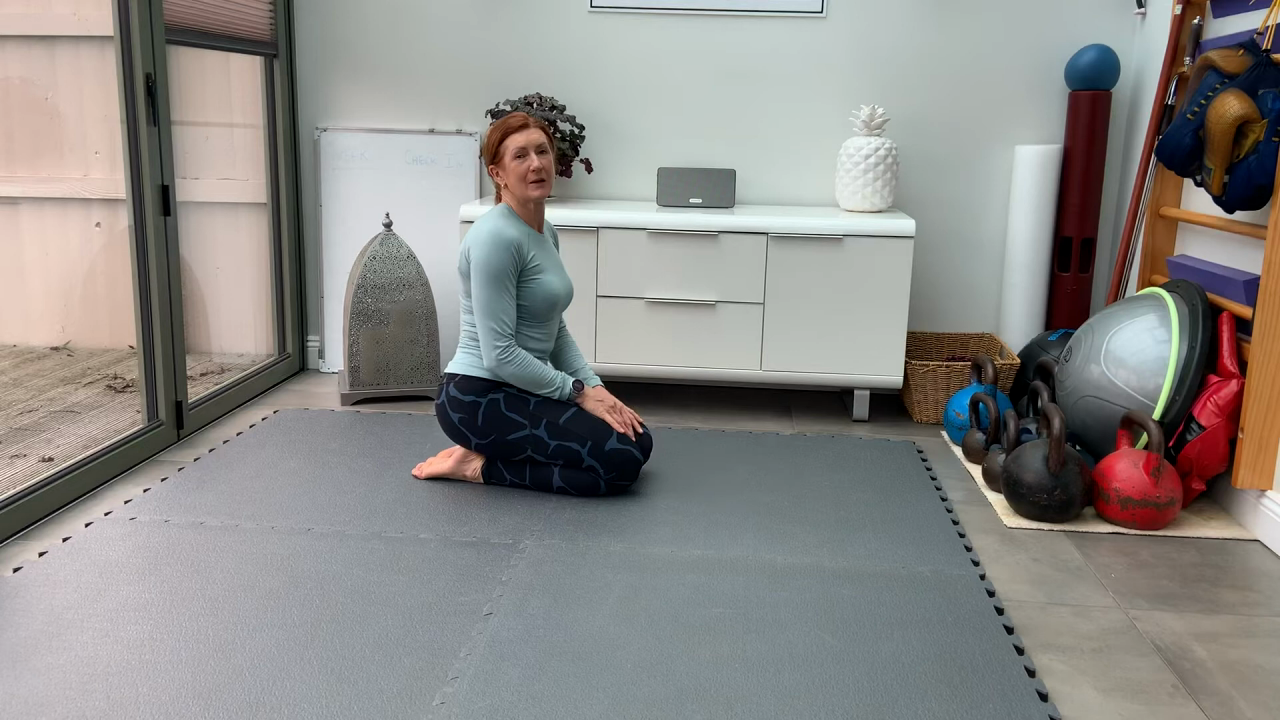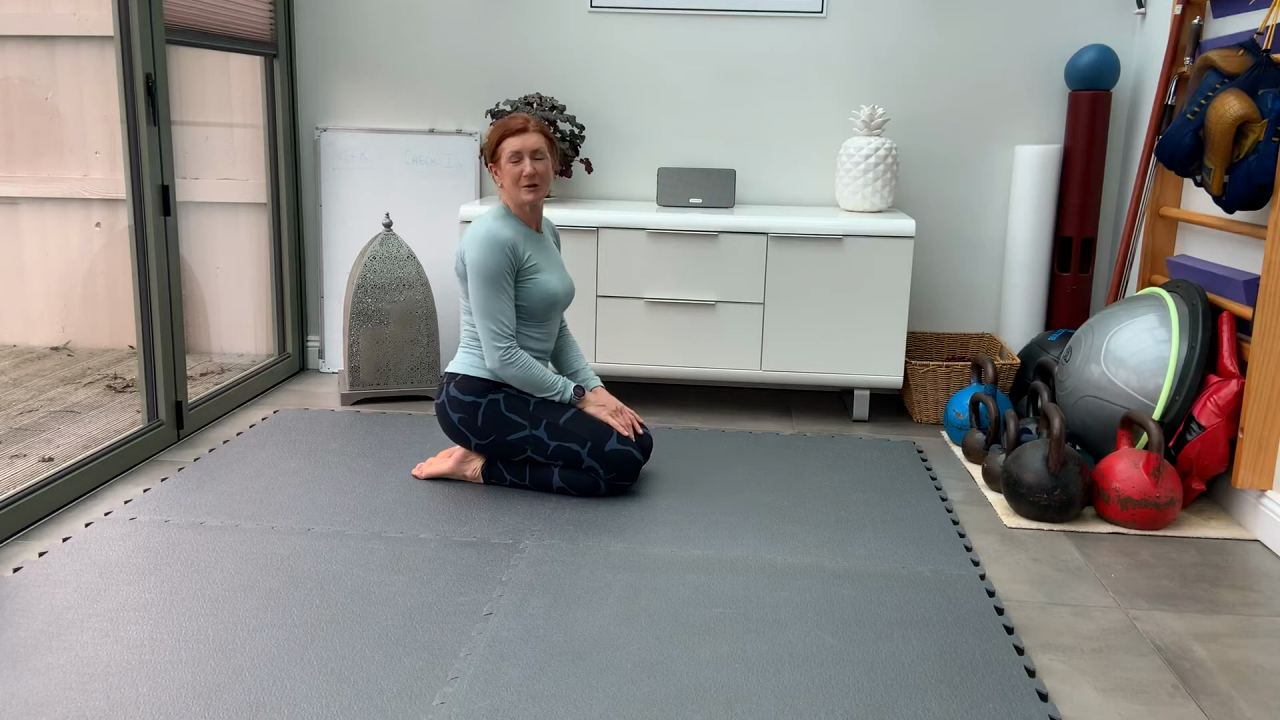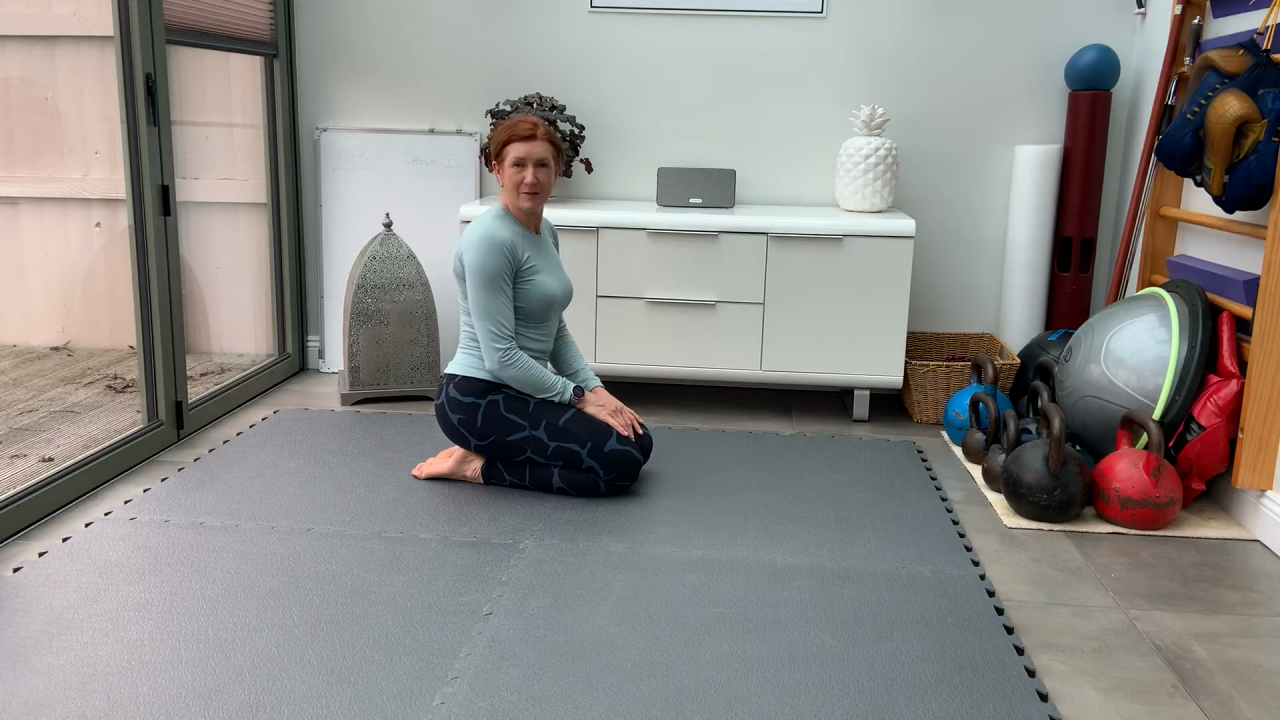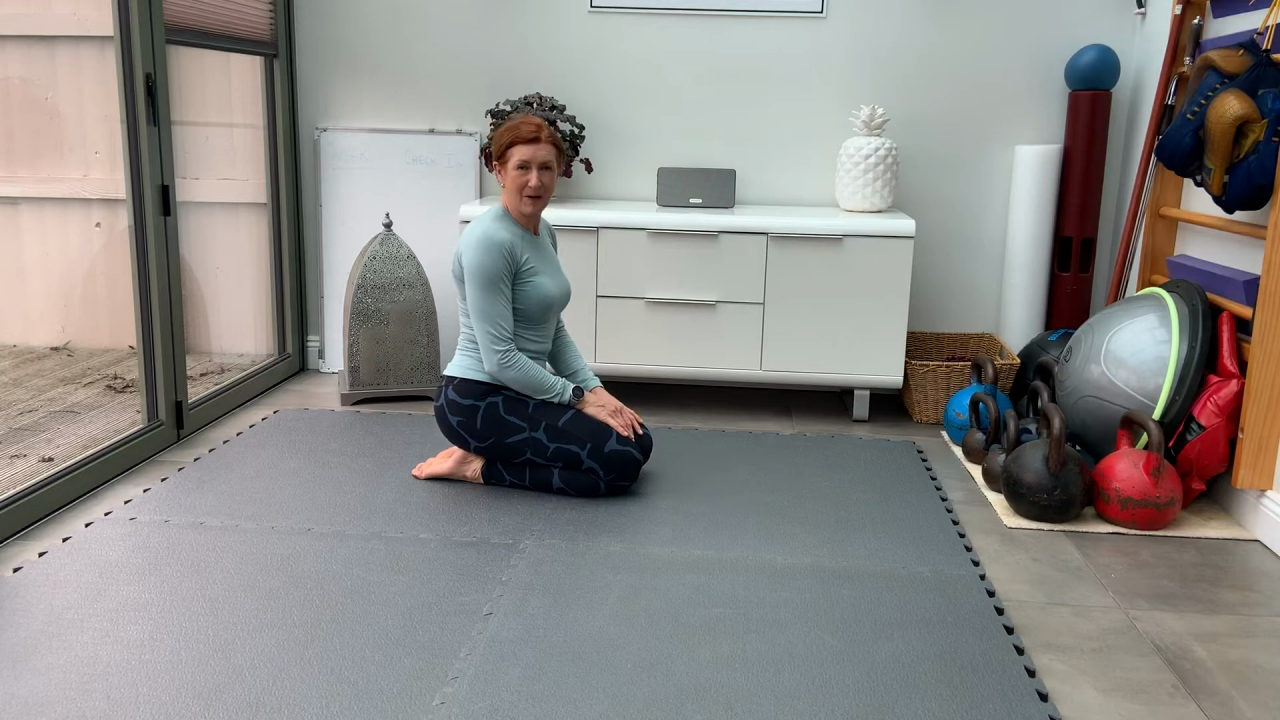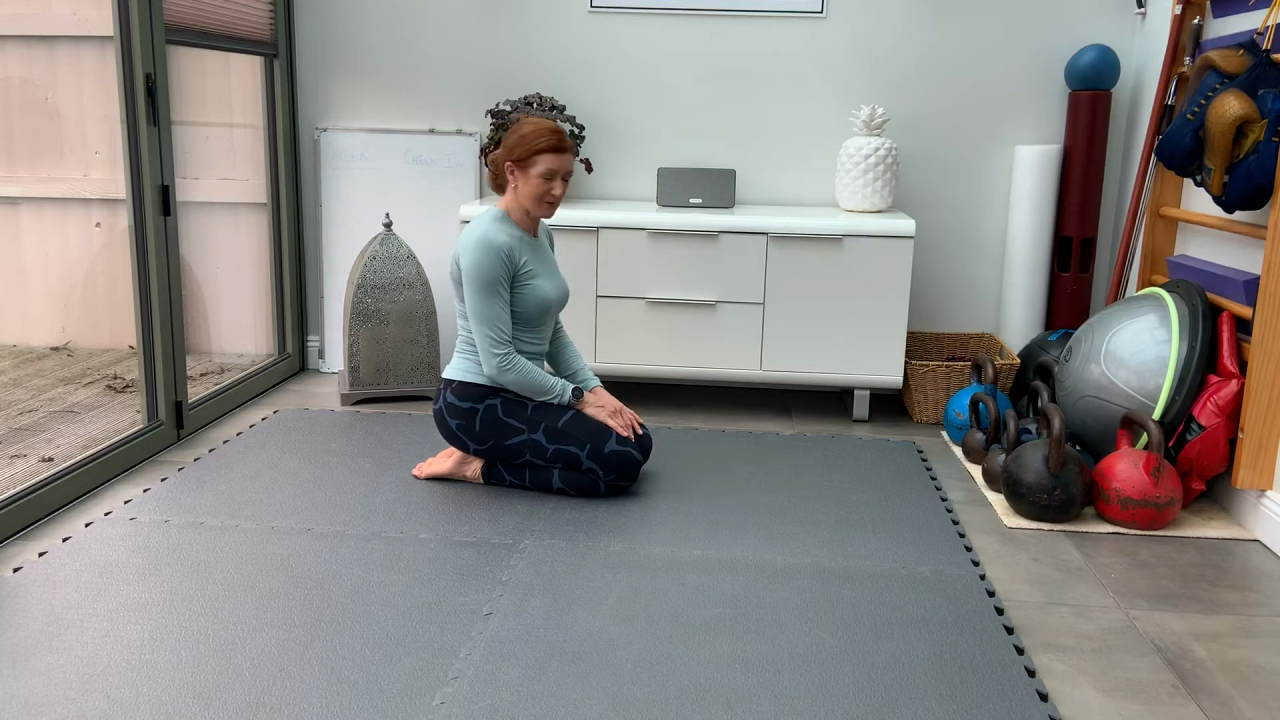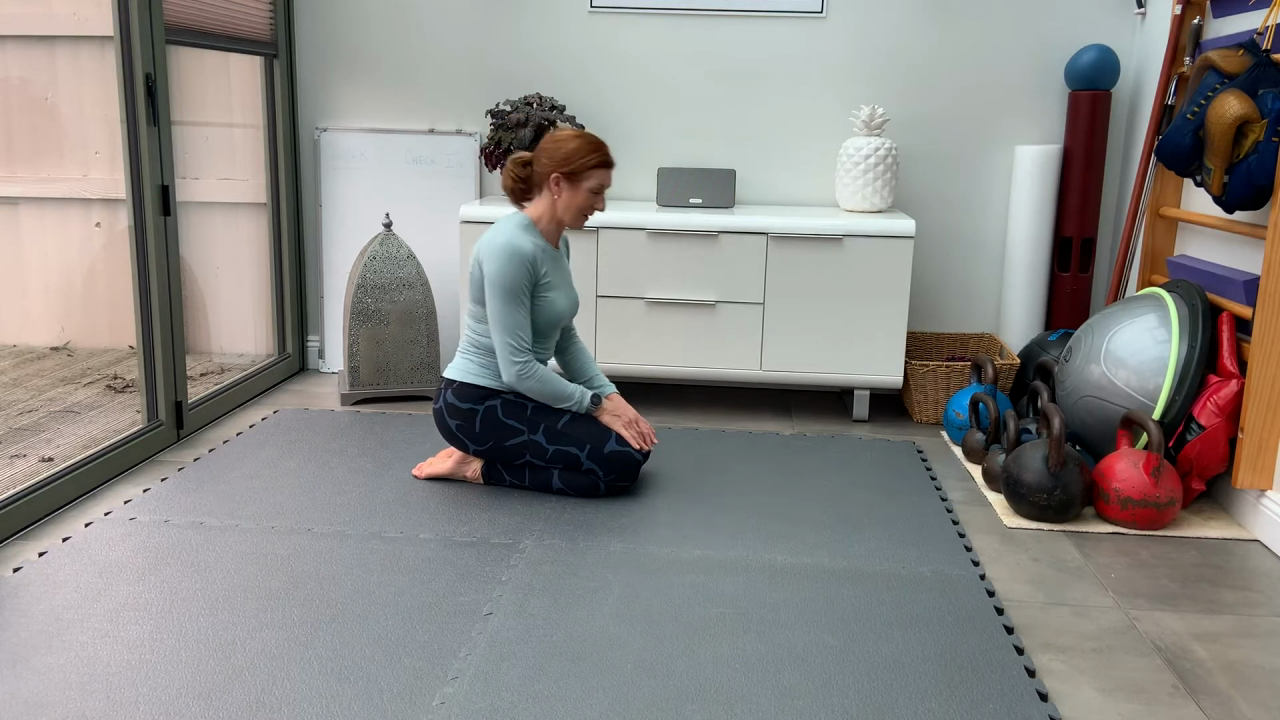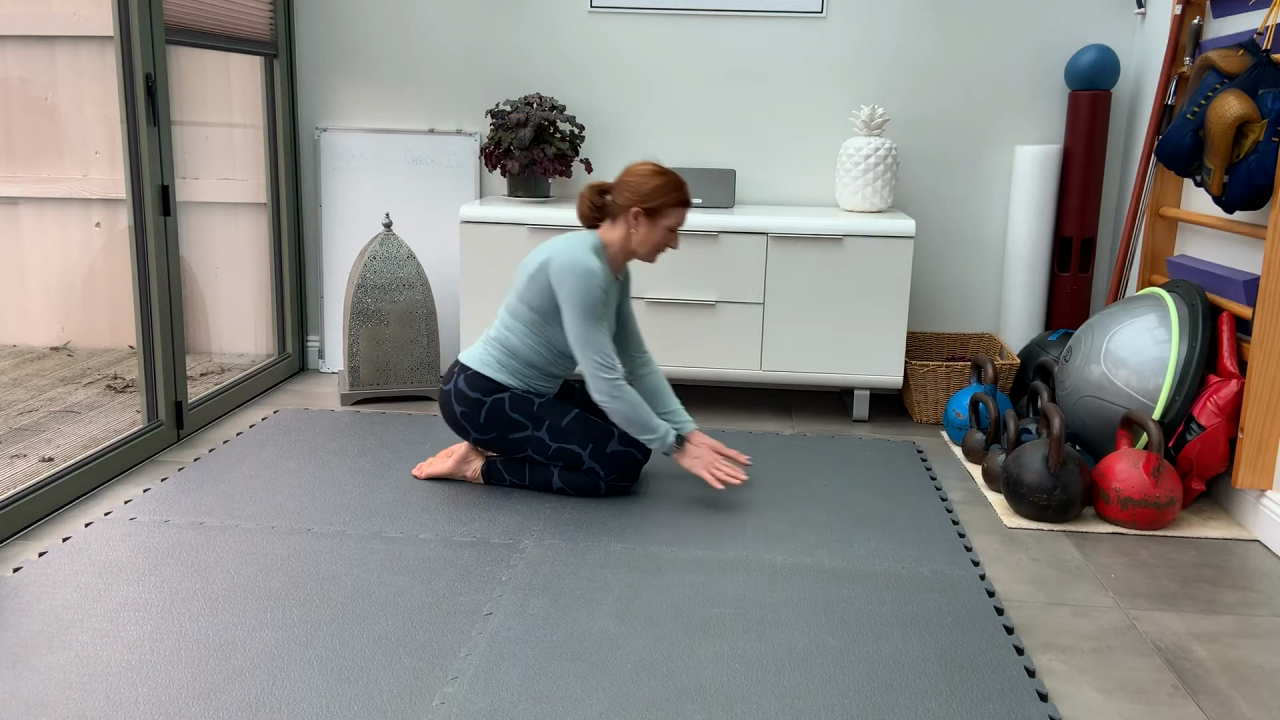
dt=0.3s
person 1, frame 1
left shoulder: (544, 231)
right shoulder: (496, 237)
left elbow: (555, 331)
right elbow: (499, 354)
left wrist: (594, 387)
right wrist: (577, 391)
left hip: (516, 392)
right hip: (479, 399)
left knee: (636, 443)
right knee: (619, 462)
left ankle: (487, 452)
right ankle: (479, 466)
person 1, frame 2
left shoulder: (545, 231)
right shoulder: (491, 238)
left elbow: (556, 330)
right elbow: (501, 355)
left wrist: (595, 389)
right wrist: (579, 396)
left hip: (516, 392)
right hip: (480, 399)
left knee: (638, 442)
right knee: (619, 462)
left ankle: (487, 451)
right ankle: (478, 465)
person 1, frame 3
left shoulder: (544, 231)
right shoulder: (490, 238)
left elbow: (555, 331)
right elbow: (501, 356)
left wrist: (594, 389)
right wrist: (578, 397)
left hip: (518, 392)
right hip: (479, 399)
left knee: (637, 442)
right knee: (619, 463)
left ankle: (485, 453)
right ankle: (479, 466)
person 1, frame 4
left shoulder: (542, 232)
right shoulder: (488, 240)
left elbow: (553, 332)
right elbow: (500, 358)
left wrist: (594, 389)
right wrist: (577, 397)
left hip: (518, 393)
right hip: (479, 402)
left knee: (637, 442)
right knee: (619, 462)
left ankle: (485, 452)
right ankle: (479, 466)
person 1, frame 5
left shoulder: (539, 234)
right shoulder: (488, 242)
left elbow: (552, 333)
right elbow: (498, 361)
left wrist: (594, 389)
right wrist: (577, 398)
left hip: (515, 395)
right hip: (478, 403)
left knee: (637, 442)
right knee: (619, 463)
left ankle: (486, 453)
right ankle: (479, 467)
person 1, frame 6
left shoulder: (556, 242)
right shoulder: (511, 248)
left elbow: (565, 338)
right elbow: (517, 368)
left wrist: (609, 395)
right wrist: (594, 404)
left hip: (517, 396)
right hip: (478, 404)
left knee: (636, 442)
right knee: (619, 463)
left ankle: (488, 452)
right ankle: (479, 466)
person 1, frame 7
left shoulder: (614, 268)
right shoulder: (579, 266)
left elbow: (638, 361)
right elbow: (604, 382)
left wrist: (687, 429)
right wrist: (673, 446)
left hip: (522, 390)
right hip: (484, 395)
left knee: (633, 446)
right knee: (619, 464)
left ankle: (493, 445)
right ankle: (480, 466)
